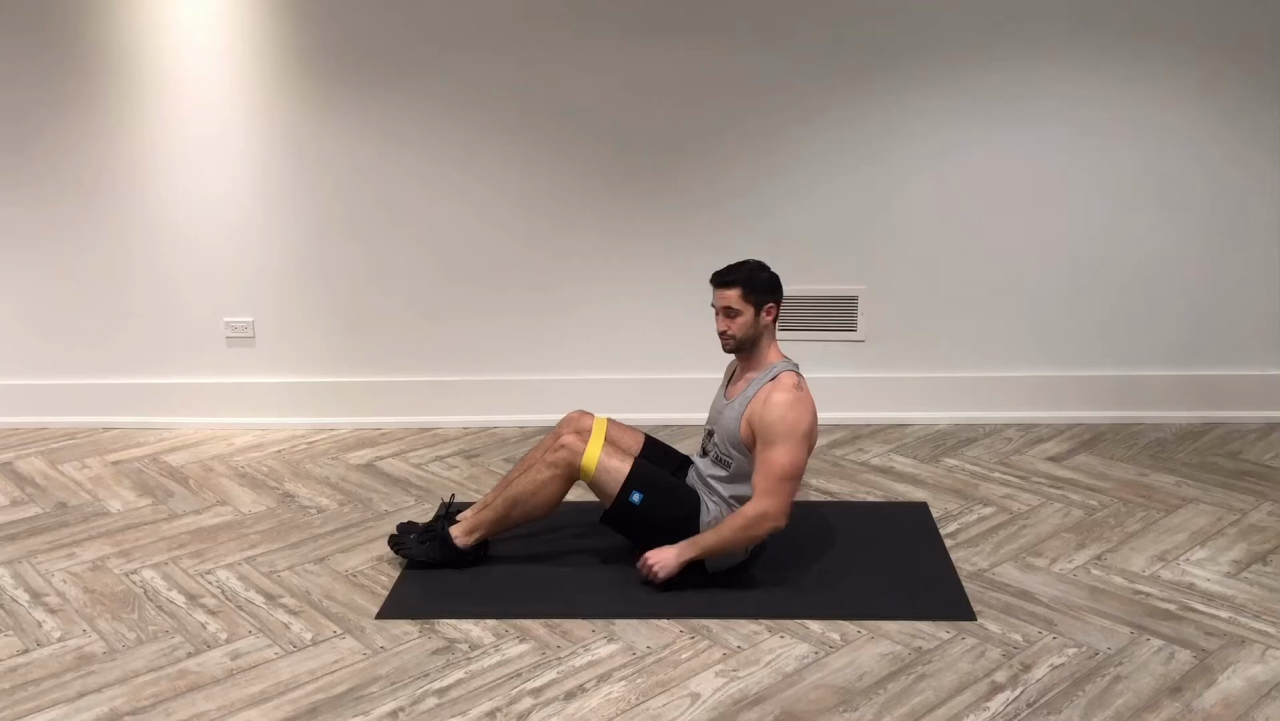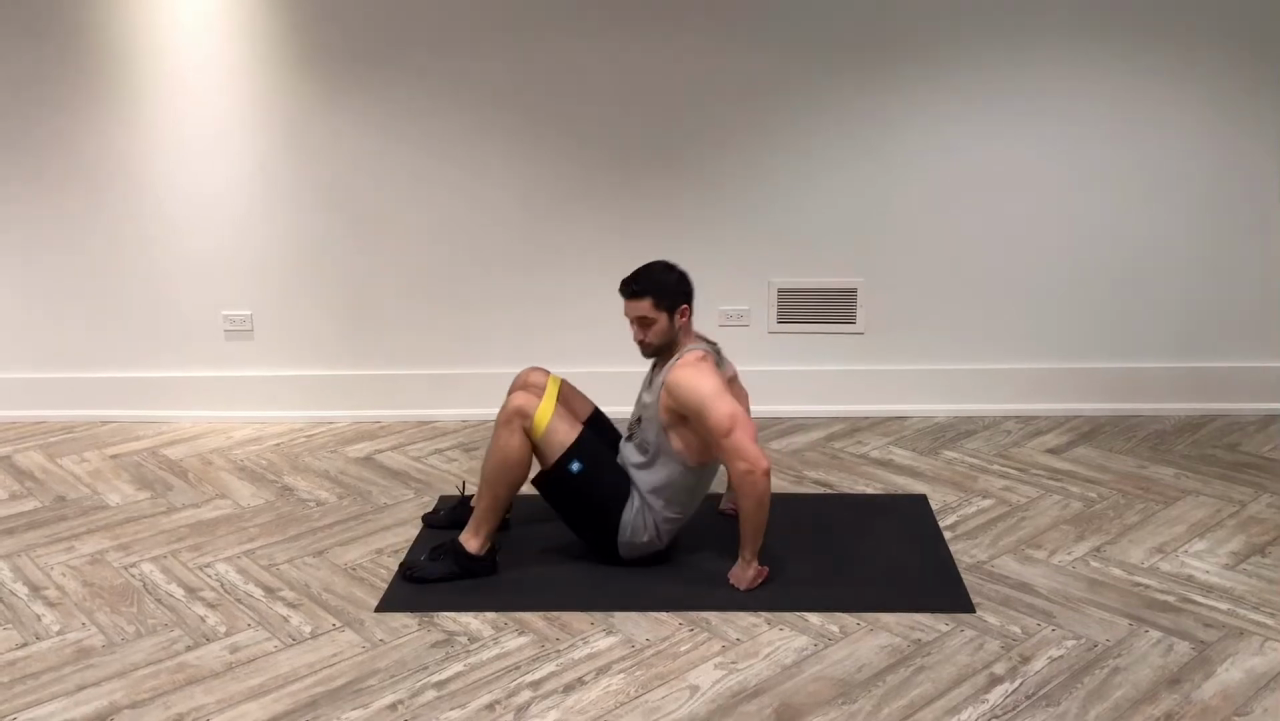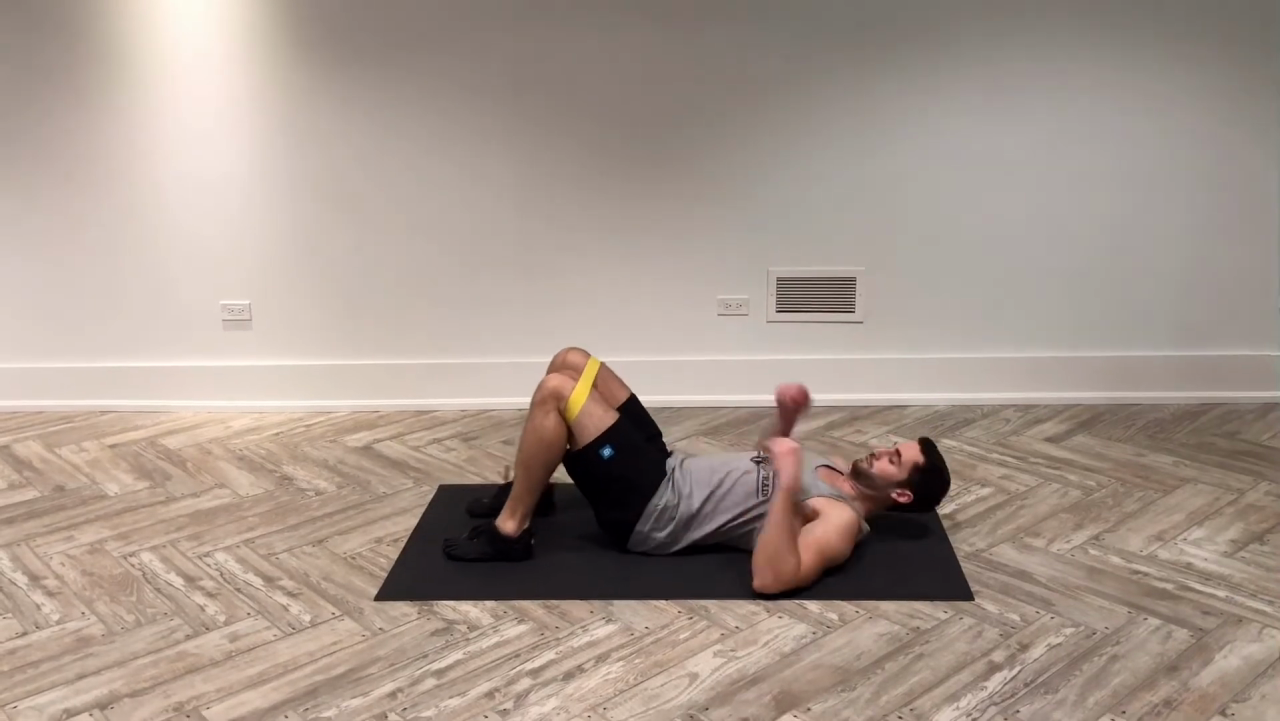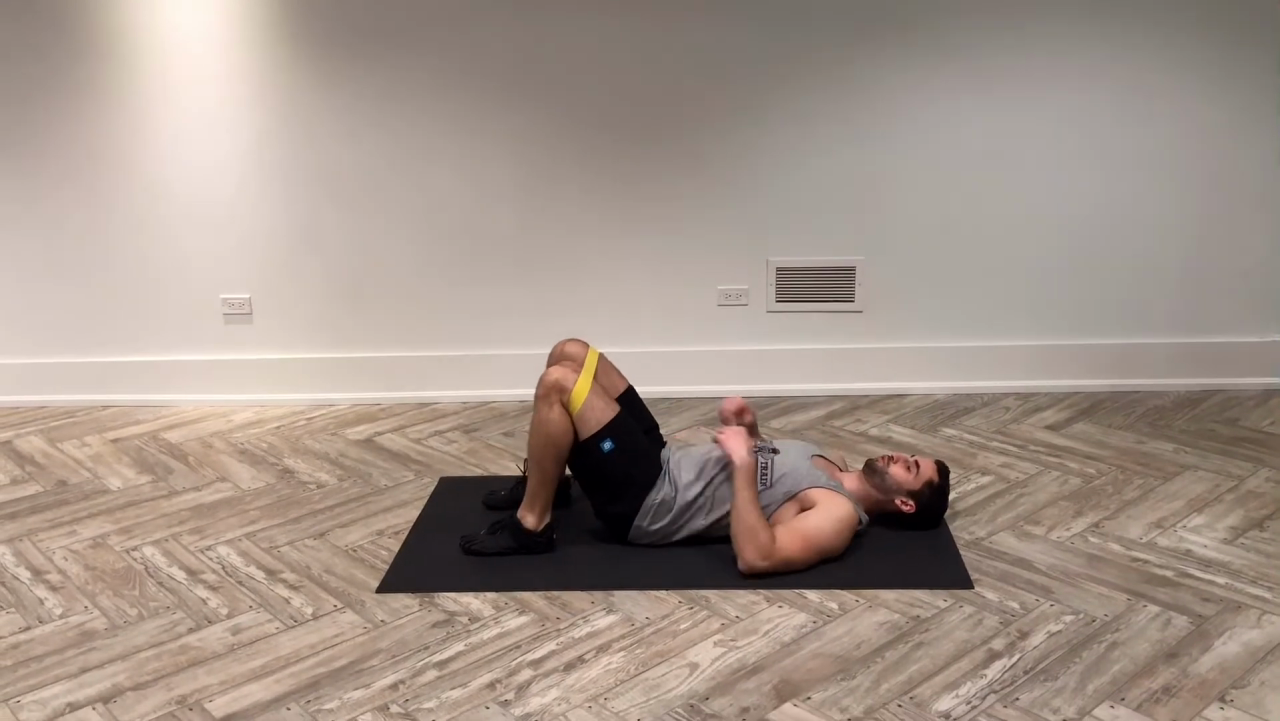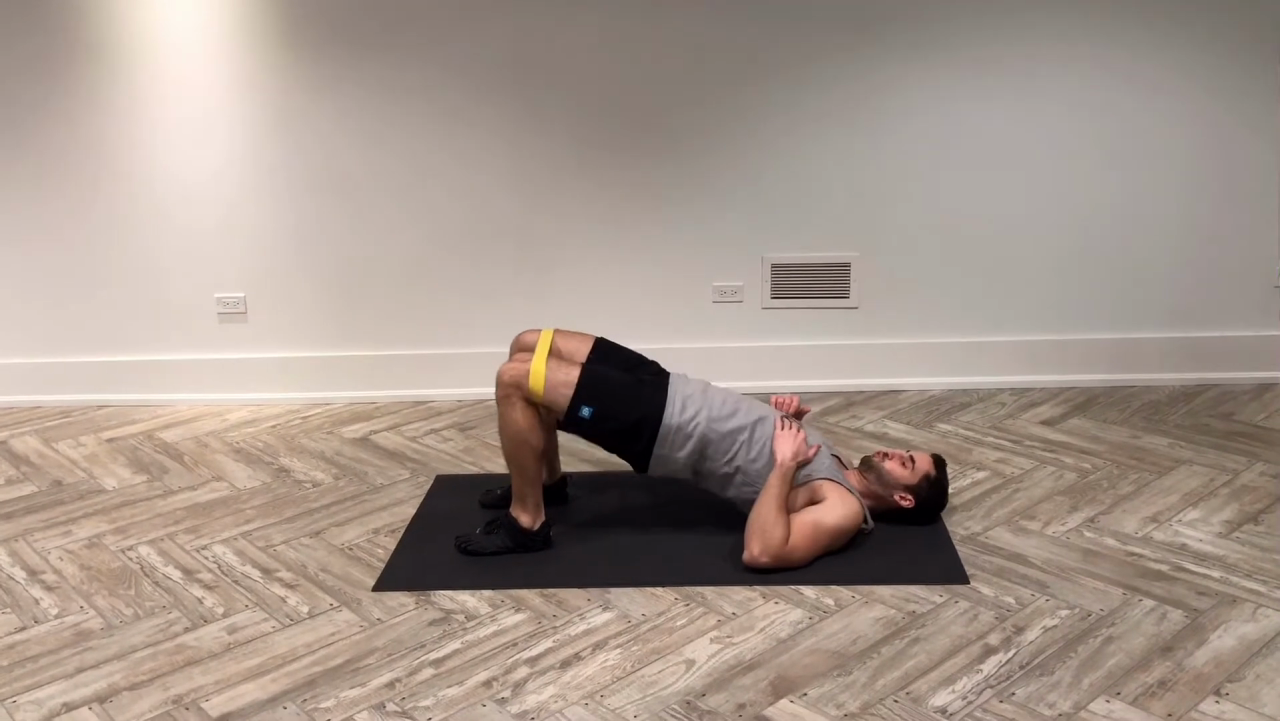
dt=1s
person 1, frame 1
left shoulder: (782, 398)
right shoulder: (742, 366)
left elbow: (769, 513)
left wrist: (679, 553)
left hip: (710, 525)
right hip: (698, 486)
left knee: (570, 450)
right knee: (577, 425)
left ankle: (461, 541)
right ankle: (469, 518)
person 1, frame 2
left shoulder: (690, 376)
right shoulder: (700, 353)
left elbow: (754, 466)
right elbow: (740, 419)
left wrist: (747, 561)
right wrist: (738, 499)
left hip: (632, 524)
left knee: (521, 407)
right knee: (532, 381)
left ankle: (473, 549)
right ankle: (484, 505)
person 1, frame 3
left shoulder: (841, 521)
right shoulder: (833, 470)
left elbow: (770, 580)
left wrist: (789, 483)
right wrist: (786, 415)
left hip: (648, 513)
right hip: (666, 471)
left knee: (555, 391)
right knee: (572, 361)
left ankle: (510, 531)
right ankle: (531, 491)
person 1, frame 4
left shoulder: (840, 515)
right shoulder: (832, 464)
left elbow: (755, 558)
left wrist: (741, 463)
right wrist: (746, 424)
left hip: (645, 504)
right hip: (661, 461)
left knee: (558, 382)
right knee: (570, 351)
left ankle: (531, 525)
right ankle: (547, 481)
person 1, frame 5
left shoulder: (844, 510)
right shoulder: (831, 460)
left elbow: (760, 552)
left wrist: (785, 465)
right wrist: (787, 413)
left hip: (665, 429)
right hip: (669, 393)
left knee: (514, 378)
right knee: (528, 345)
left ankle: (526, 523)
right ankle: (547, 480)
